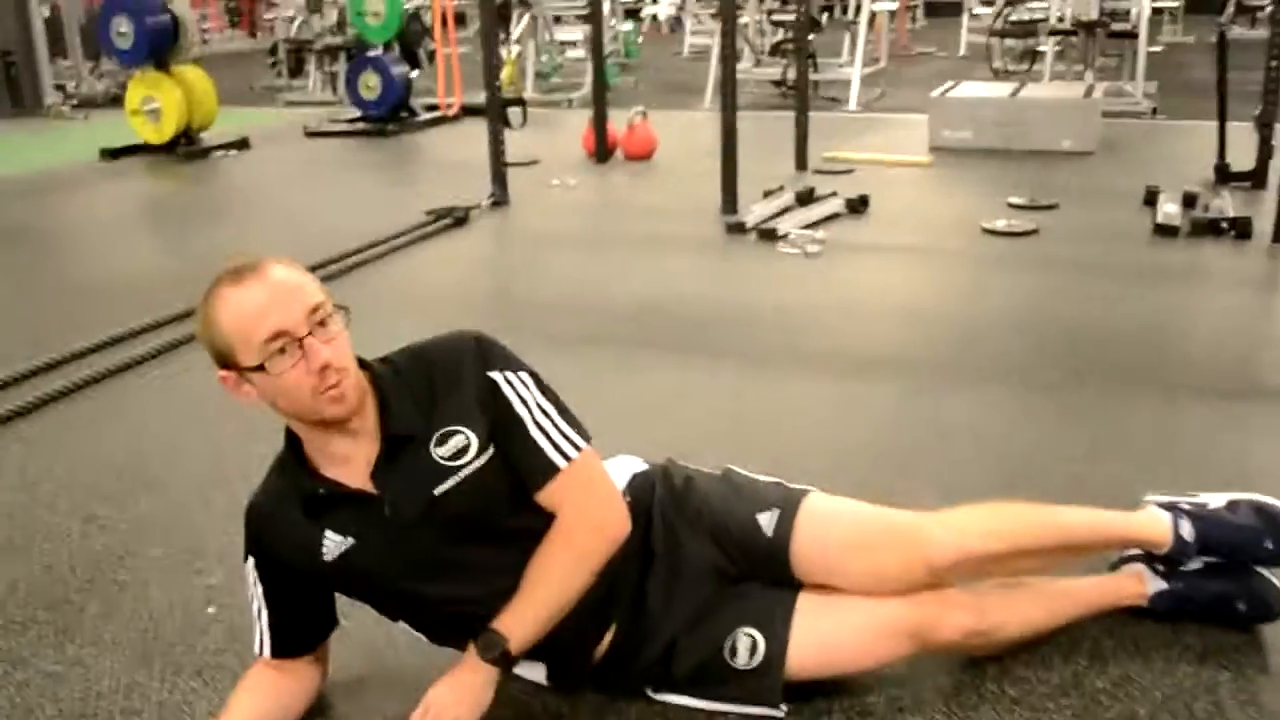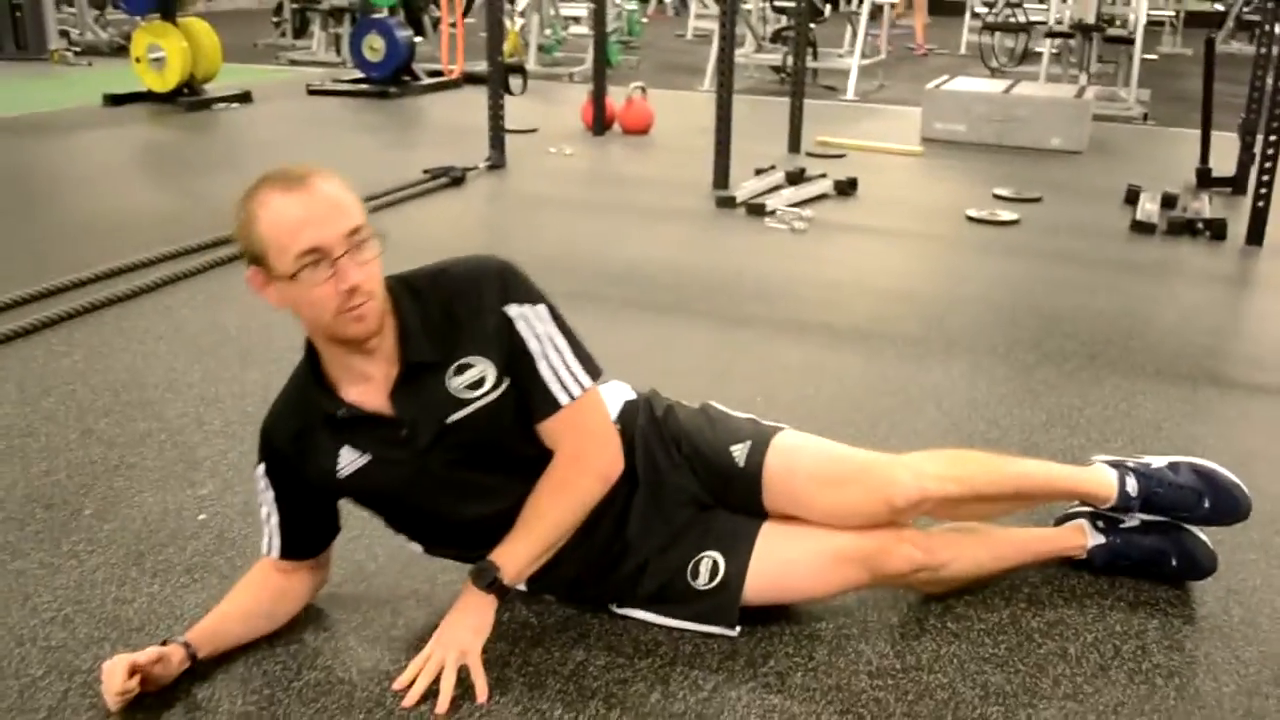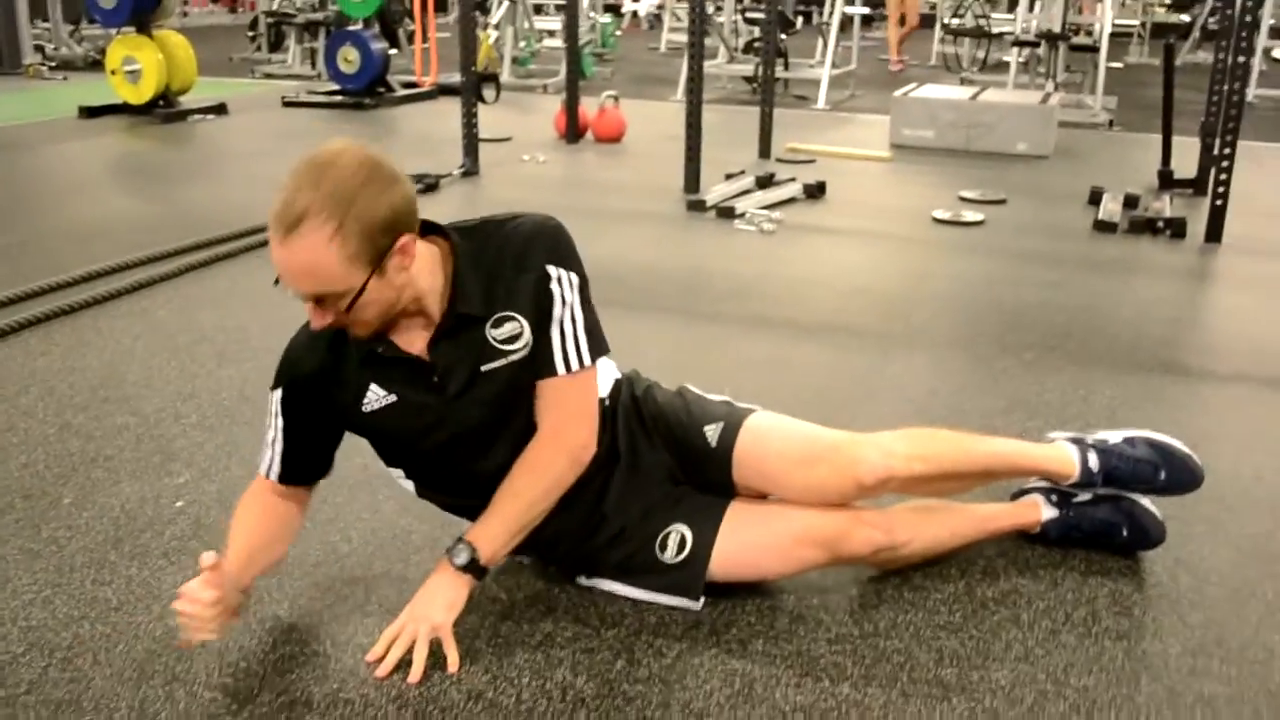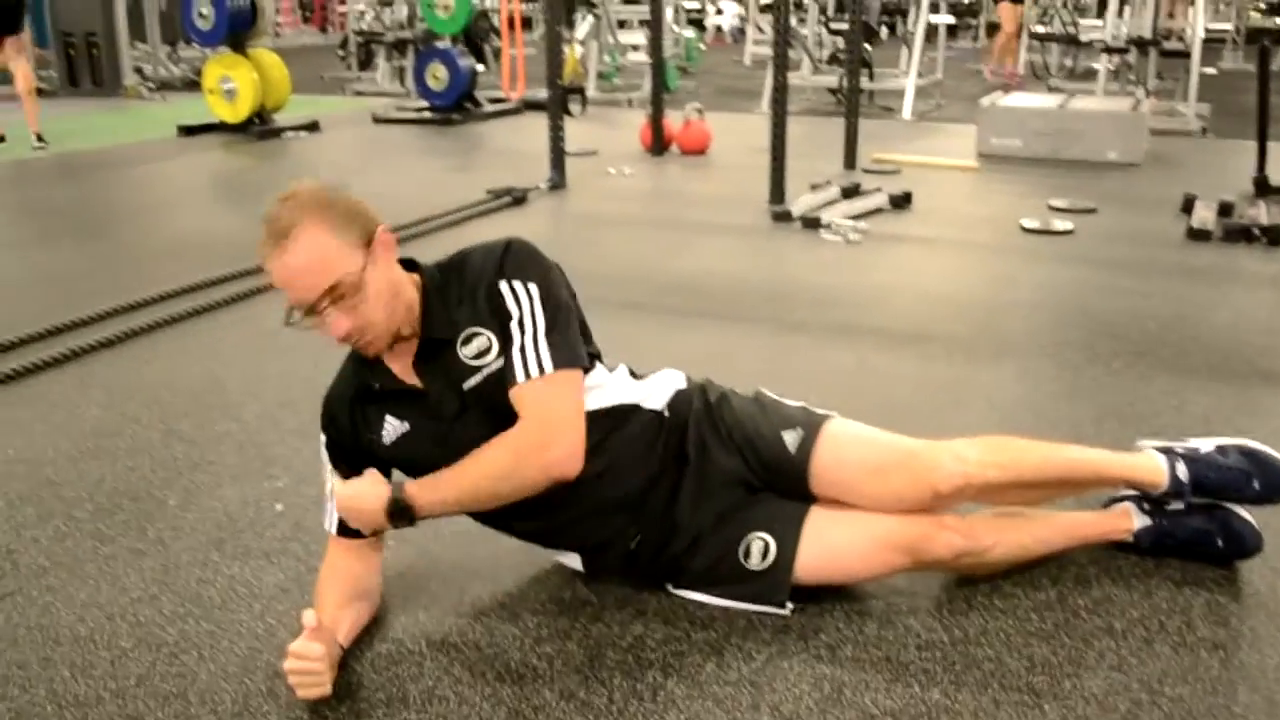
dt=0.7s
person 1, frame 1
left shoulder: (460, 370)
right shoulder: (288, 527)
left elbow: (598, 510)
left hip: (676, 526)
left knee: (924, 554)
right knee: (934, 624)
left ankle: (1168, 527)
right ankle: (1152, 587)
person 1, frame 2
left shoulder: (479, 295)
right shoulder: (299, 437)
left elbow: (592, 450)
right elbow: (290, 570)
left wrist: (481, 593)
left hip: (659, 451)
right hip: (616, 562)
left knee: (889, 491)
right knee: (888, 557)
left ankle: (1110, 481)
right ankle: (1091, 540)
person 1, frame 3
left shoulder: (528, 251)
right shoulder: (319, 368)
left elbow: (569, 433)
right elbow: (281, 491)
left wrist: (459, 568)
right wrist: (224, 584)
left hip: (638, 428)
right hip: (592, 535)
left knee: (855, 470)
right knee: (850, 538)
left ankle: (1071, 461)
right ankle: (1046, 516)
person 1, frame 4
left shoulder: (499, 276)
right shoulder: (355, 414)
left elbow: (554, 444)
right elbow: (355, 545)
left wrist: (403, 501)
right wrist: (325, 637)
left hip: (700, 434)
right hip: (672, 542)
left knee: (934, 479)
right knee: (930, 543)
left ankle: (1158, 468)
right ankle: (1133, 526)
